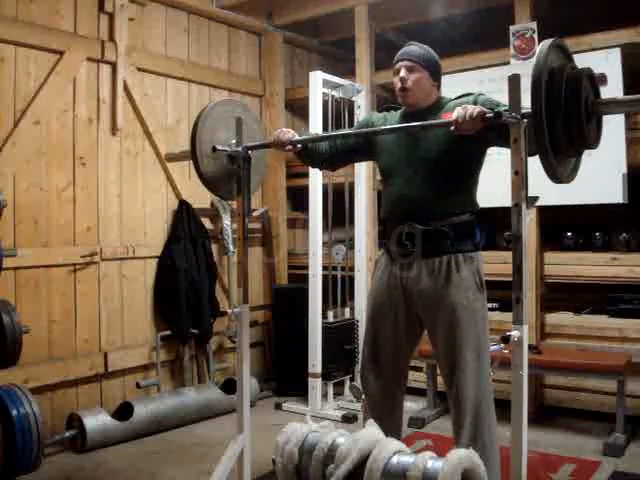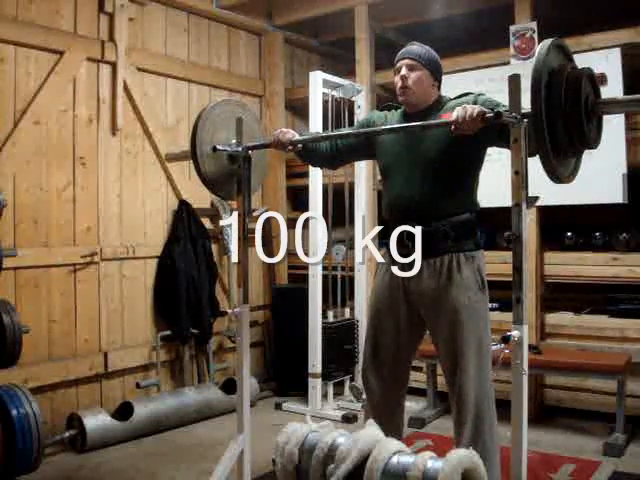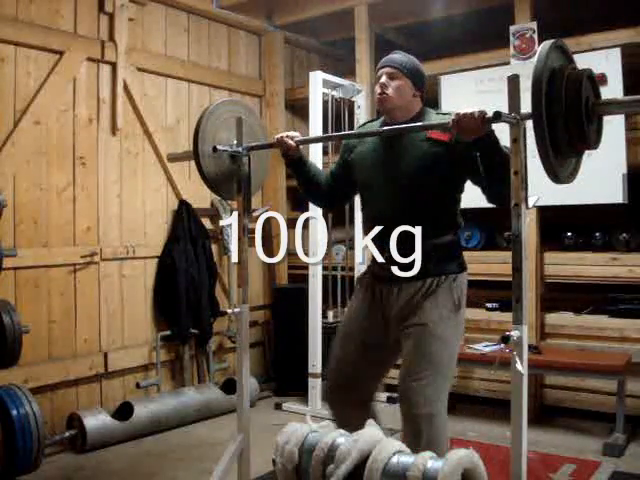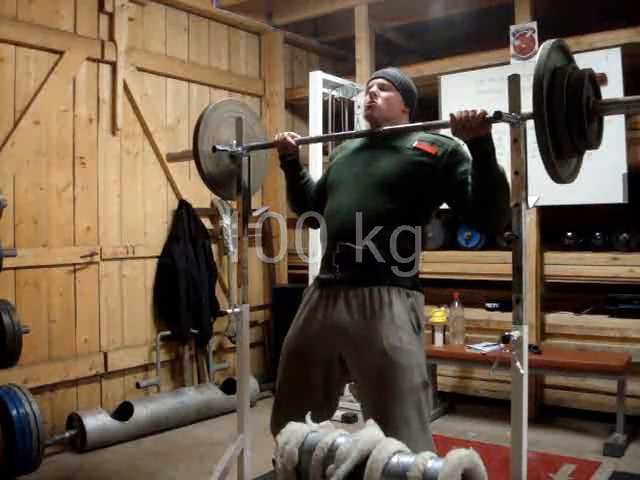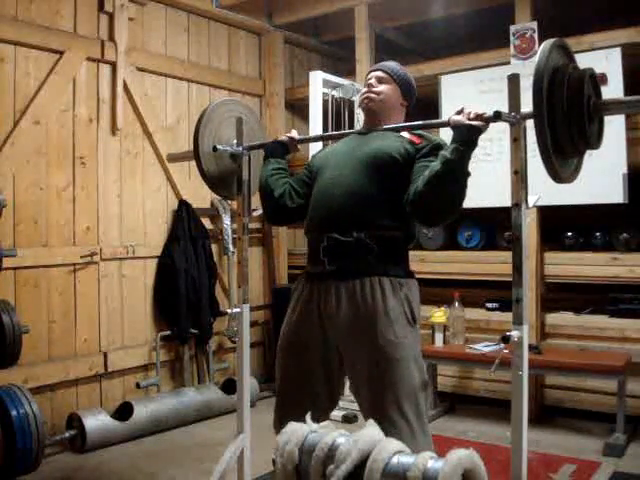
dt=1s
person 1, frame 1
left shoulder: (467, 108)
right shoulder: (379, 125)
right elbow: (331, 152)
left wrist: (486, 119)
right wrist: (297, 144)
left hip: (450, 263)
right hip: (393, 262)
left knee: (467, 382)
right knee: (378, 376)
person 1, frame 2
left shoulder: (466, 108)
right shoulder: (380, 124)
right elbow: (331, 152)
left wrist: (484, 118)
right wrist: (296, 143)
left hip: (452, 261)
right hip: (395, 261)
left knee: (468, 381)
right knee: (380, 375)
person 1, frame 3
left shoulder: (450, 132)
right shoulder: (360, 140)
left elbow: (505, 193)
right elbow: (329, 195)
left wrist: (483, 138)
right wrist: (295, 158)
left hip: (434, 284)
right hip: (377, 281)
left knee: (421, 403)
right knee: (343, 392)
person 1, frame 4
left shoulder: (435, 150)
right shoulder: (345, 152)
left elbow: (489, 215)
right elbow: (312, 209)
left wrist: (480, 145)
right wrist: (290, 162)
left hip: (386, 300)
right hip: (322, 295)
left knee: (402, 439)
right knee: (291, 426)
person 1, frame 5
left shoulder: (418, 145)
right shoulder: (330, 152)
left elbow: (432, 207)
right elbow: (280, 207)
left wrist: (463, 140)
right wrist: (276, 153)
left hip: (377, 291)
right hip: (313, 289)
left knee: (398, 433)
right knee: (293, 426)
